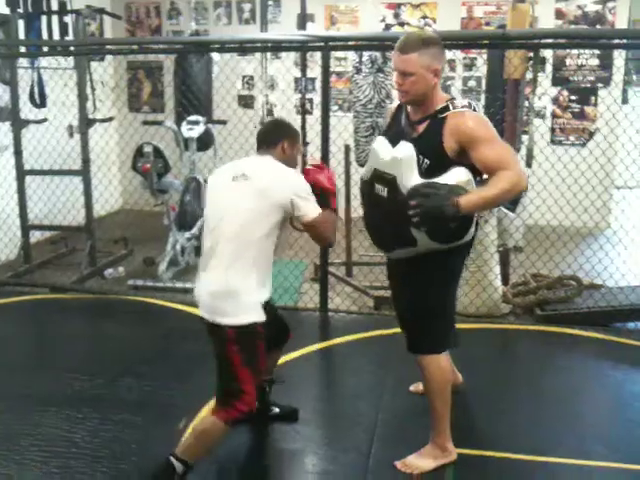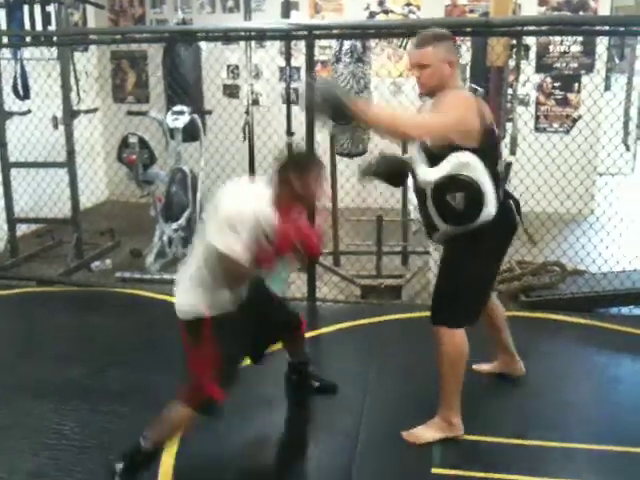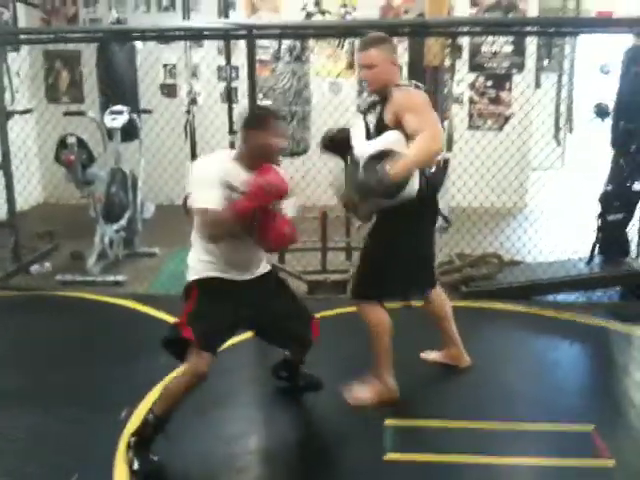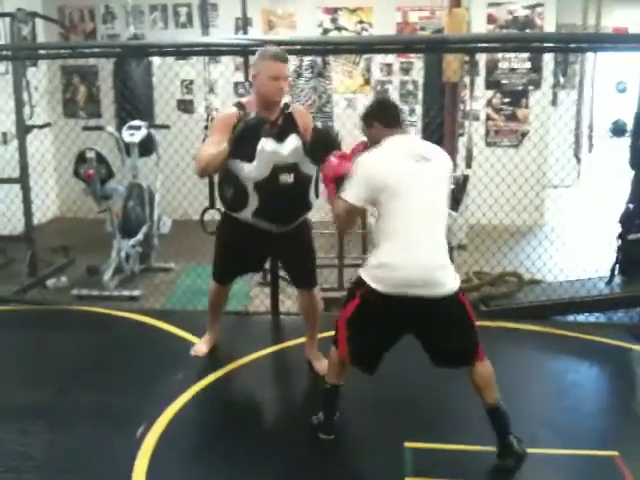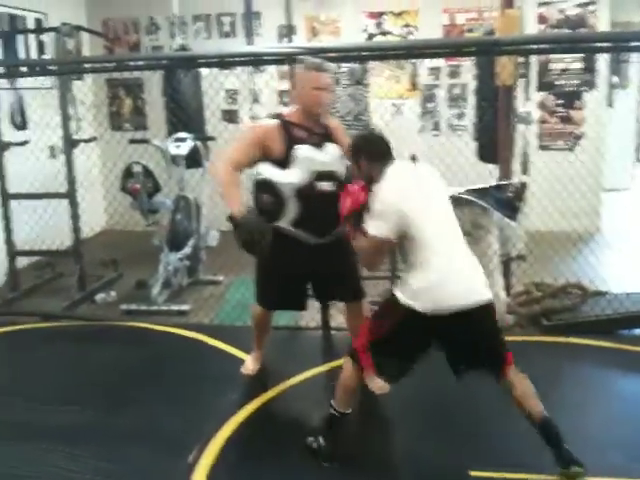
dt=1s
person 1, frame 1
left shoulder: (463, 122)
right shoulder: (397, 112)
left elbow: (515, 177)
left wrist: (457, 205)
left hip: (436, 248)
left knee: (426, 341)
right knee: (418, 323)
left ankle: (442, 444)
right ankle: (449, 376)
person 1, frame 2
left shoulder: (460, 104)
right shoulder: (445, 107)
left elbow: (417, 128)
right elbow: (429, 149)
left wrist: (354, 108)
right wrist: (393, 166)
left hip: (482, 227)
right hip: (476, 221)
left knee: (448, 317)
right knee: (477, 293)
left ankle: (448, 418)
right ankle: (509, 359)
person 1, frame 3
left shoulder: (407, 98)
right shoulder: (385, 103)
left elbow: (432, 142)
left wrist: (387, 177)
right wrist: (344, 145)
left hip: (405, 211)
right hip: (405, 208)
left knee: (367, 294)
right knee: (423, 282)
left ankle: (383, 379)
right ankle: (455, 350)
person 1, frame 4
left shoulder: (299, 115)
right shoulder: (231, 118)
left elbow: (320, 151)
right elbow: (202, 167)
left wrist: (327, 150)
right wrist: (231, 146)
left hip: (291, 221)
right hip: (243, 221)
left knee: (307, 286)
right knee: (222, 279)
left ankle: (312, 349)
right ankle: (211, 333)
person 1, frame 5
left shoulder: (332, 127)
right shoulder: (270, 130)
right elbow: (227, 167)
right wrist: (238, 212)
left hip: (331, 235)
right hip: (284, 237)
left knee: (355, 300)
right knee: (267, 303)
right ankle: (258, 351)
person 2, frame 1
left shoulder: (222, 174)
right shoulder: (288, 179)
right elbow: (327, 237)
right wrist: (327, 195)
left hip: (216, 292)
right hip: (237, 305)
left knee: (276, 337)
right knee: (236, 404)
left ankle: (261, 401)
person 2, frame 2
left shoulder: (274, 204)
right shoulder: (244, 208)
right elbow: (234, 274)
left wrist: (297, 240)
right wrist: (278, 248)
left hip: (239, 291)
right hip: (208, 306)
left knee: (291, 323)
right knee: (204, 399)
left ankle: (300, 376)
person 2, frame 3
left shoulder: (274, 175)
right shoulder: (209, 168)
left elbow: (273, 231)
right elbow: (212, 230)
left wrist: (275, 226)
right wrist: (254, 200)
left hip: (255, 273)
right hip: (212, 277)
left knee: (304, 330)
right knee: (198, 366)
left ankle: (290, 370)
right ankle: (141, 439)
person 2, frame 4
left shoulder: (372, 162)
right shoulder: (440, 156)
left elbow: (343, 220)
left wrist: (332, 182)
left hip: (386, 277)
right hip: (437, 279)
left knee: (345, 341)
right knee: (474, 356)
left ankle: (327, 416)
right ankle: (505, 441)
person 2, frame 5
left shoulder: (386, 193)
right shoulder: (424, 172)
left elbow: (369, 259)
left wrist: (353, 224)
left hip: (421, 298)
right hip: (471, 293)
left knee: (360, 354)
right knee: (506, 369)
left ankle: (330, 438)
